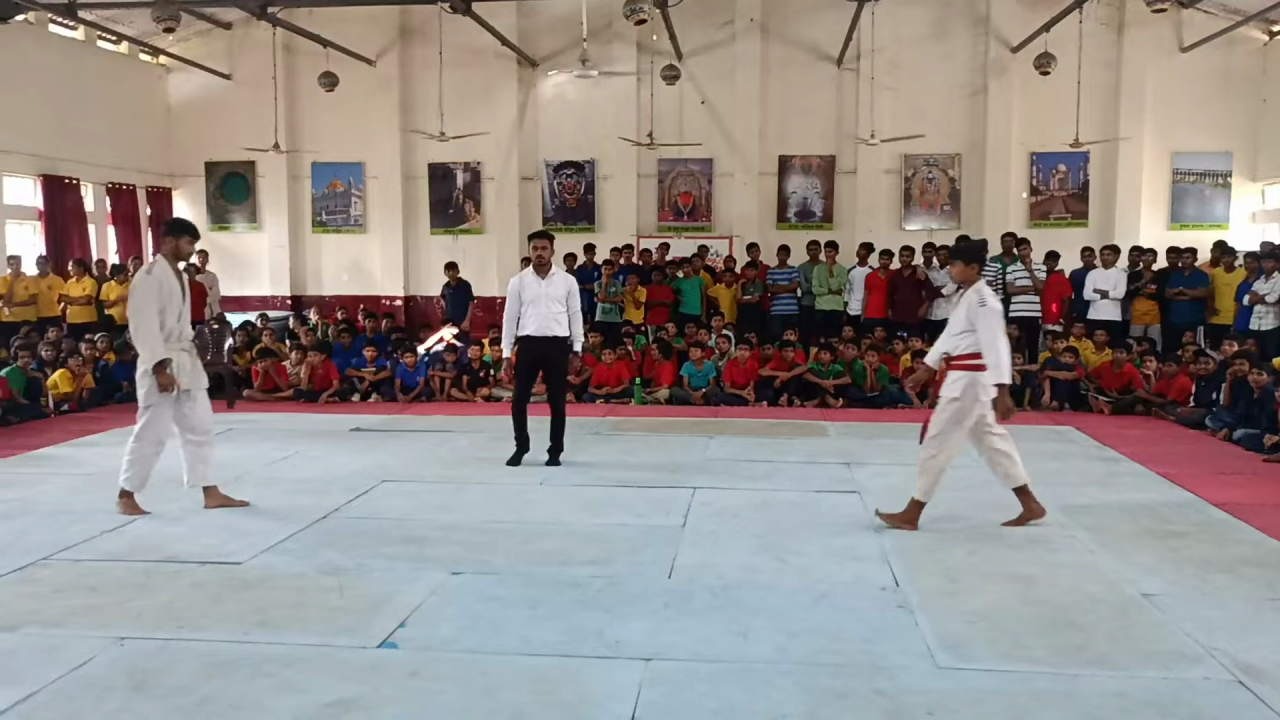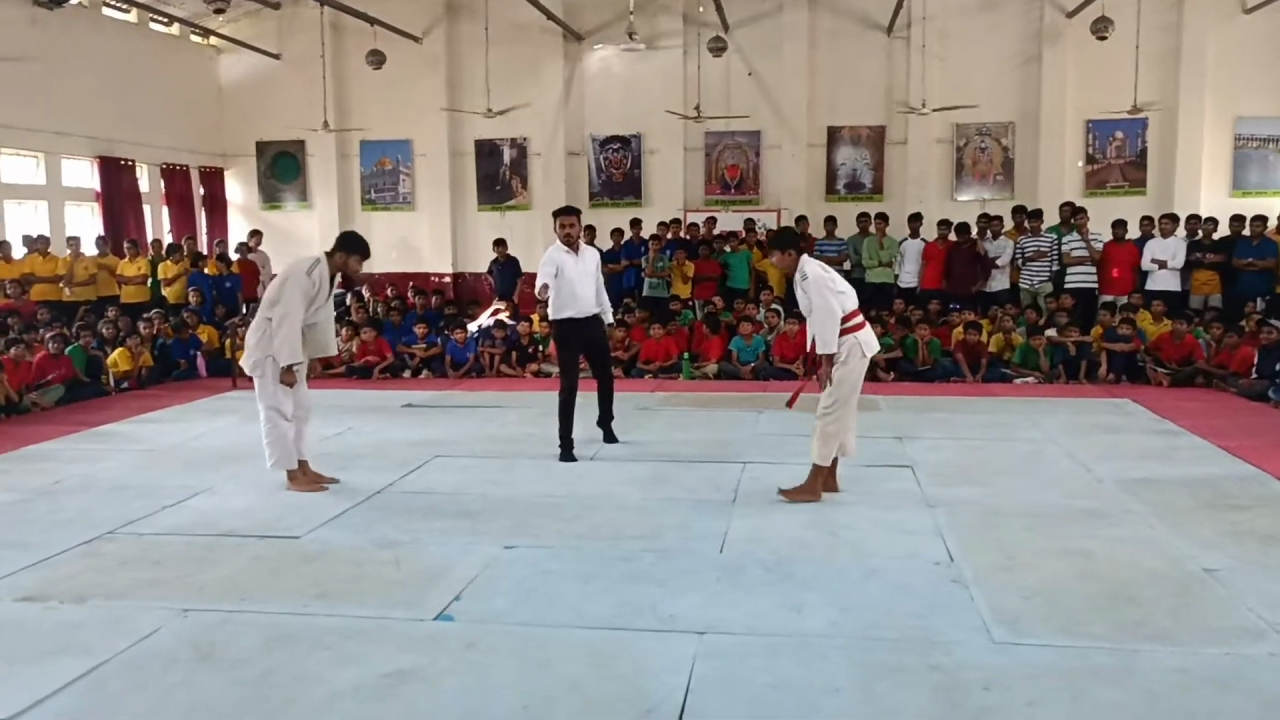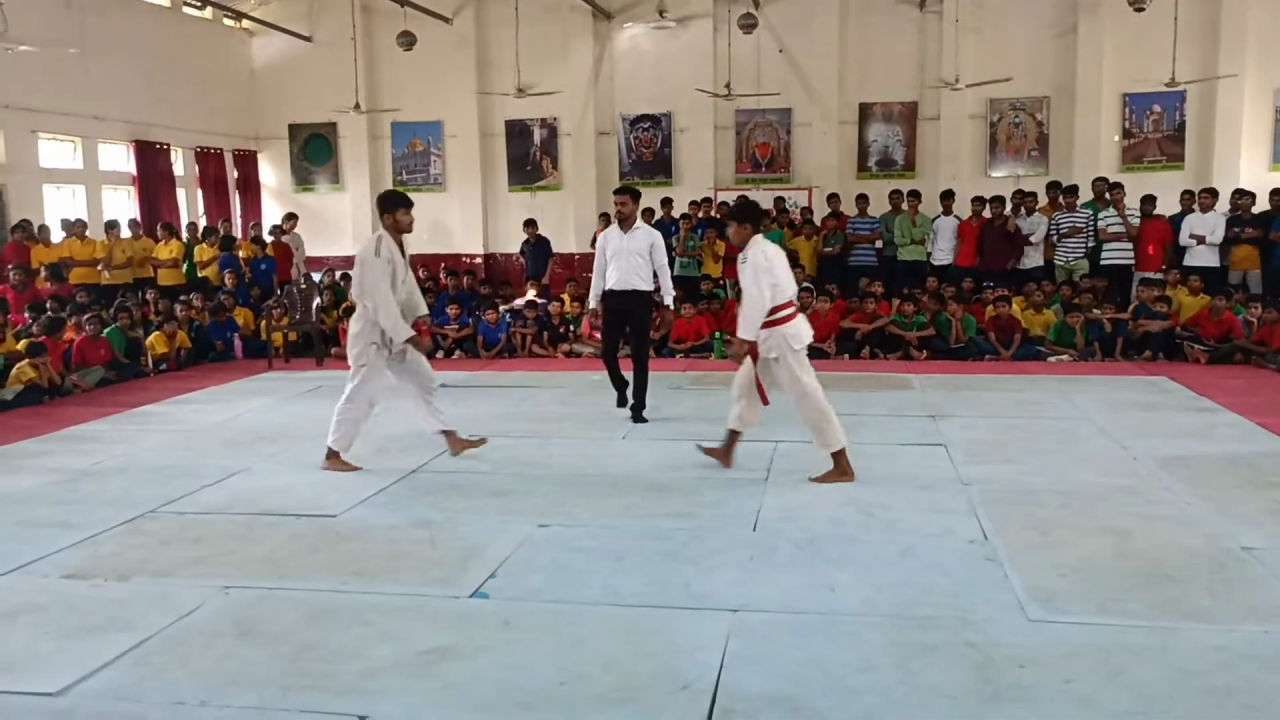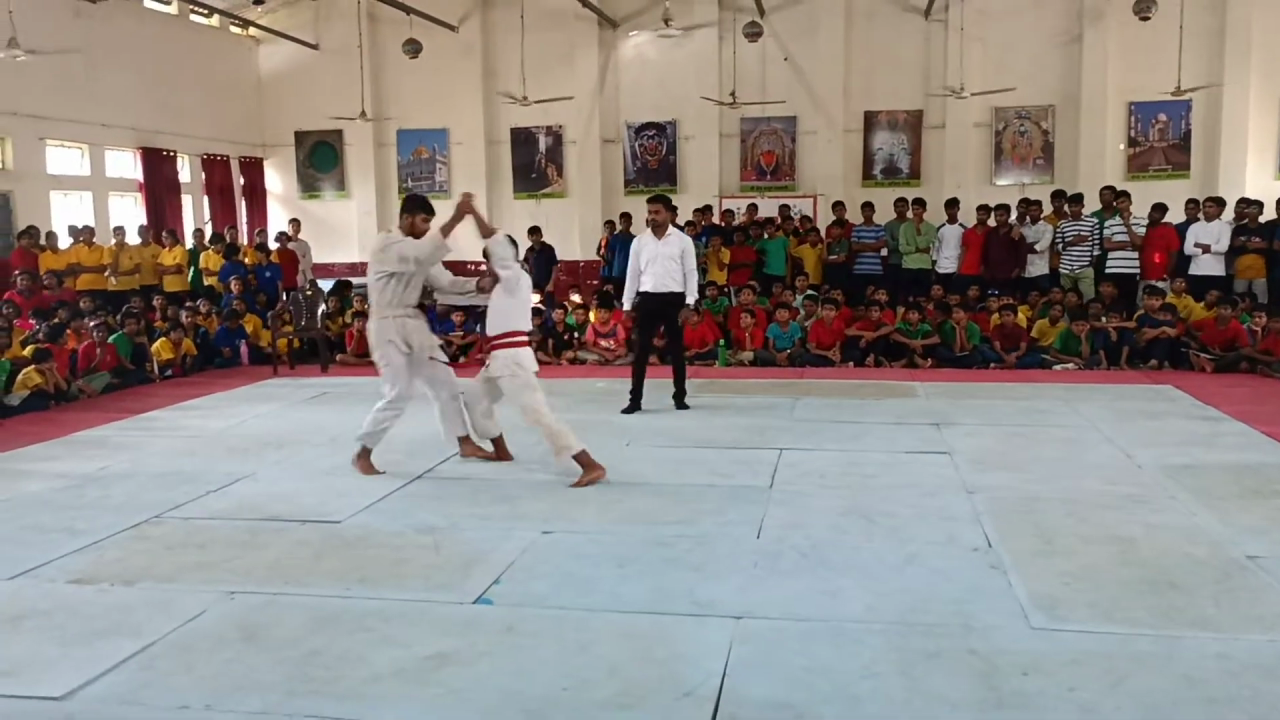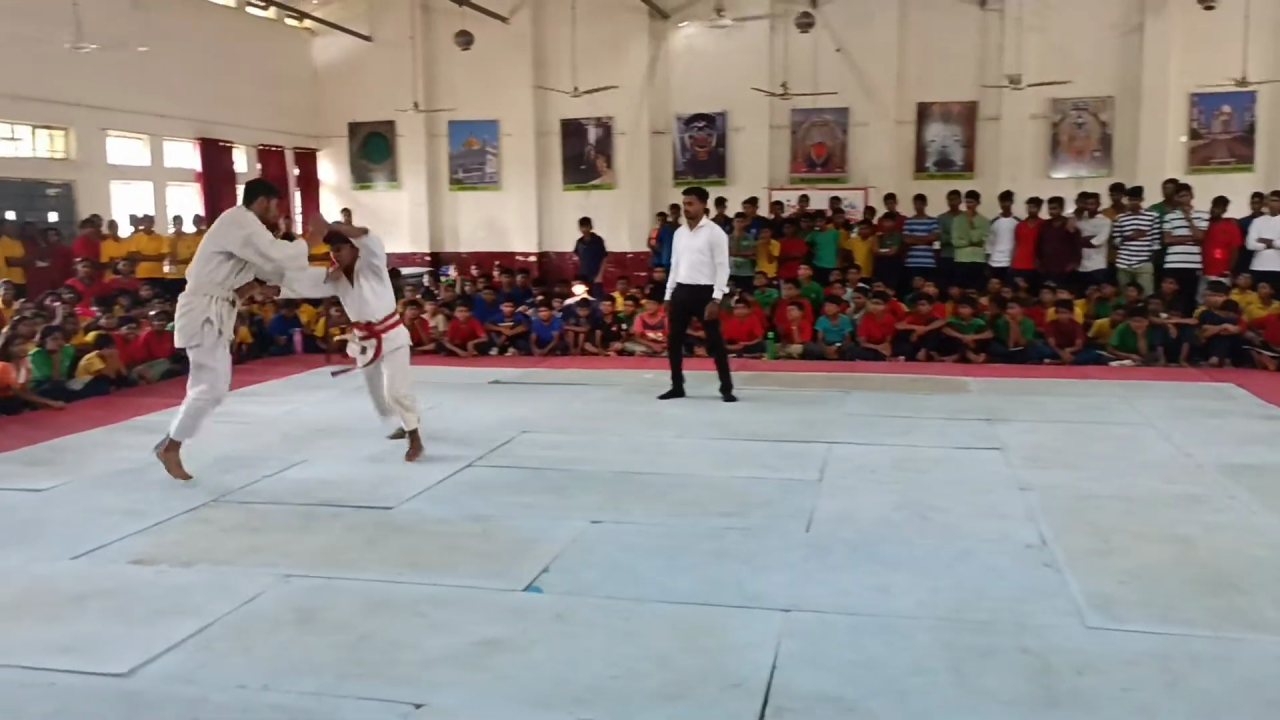
dt=1s
person 1, frame 1
left shoulder: (179, 275)
right shoulder: (149, 276)
right elbow: (144, 327)
right wrist: (160, 368)
left hip: (185, 361)
right hip: (161, 365)
left knee: (200, 428)
right knee: (151, 434)
left ankle: (211, 494)
right ankle: (126, 495)
person 1, frame 2
left shoulder: (328, 275)
right shoulder: (304, 274)
left elbow: (321, 318)
right elbow: (287, 321)
left wrist: (315, 355)
right wrist: (288, 366)
left hip: (291, 341)
right hip: (270, 341)
left knee: (300, 408)
right knee: (278, 410)
left ankle: (303, 468)
right ankle: (292, 475)
person 1, frame 3
left shoulder: (398, 245)
right shoulder: (375, 253)
right elbow: (379, 303)
left wrist: (419, 316)
right wrist: (410, 338)
left hip: (395, 328)
right hip: (374, 331)
left knee: (424, 382)
right knee: (361, 394)
left ankle: (452, 440)
right ankle: (333, 455)
person 1, frame 4
left shoulder: (424, 249)
right shoulder: (387, 246)
left elbow: (445, 282)
right elbow: (422, 253)
left wrist: (479, 284)
right wrist: (455, 219)
left hip: (413, 325)
right hip: (388, 327)
left knee: (446, 384)
right knee: (397, 396)
left ankle: (465, 443)
right ankle: (363, 452)
person 1, frame 5
left shoulder: (247, 231)
right shoulder: (237, 221)
left elbow: (275, 268)
right elbow: (280, 257)
right wrist: (309, 242)
left hip: (215, 311)
right hip: (202, 311)
left knee: (213, 385)
right knee: (211, 387)
left ankle: (168, 443)
right ankle: (172, 446)
person 2, frame 1
left shoulder: (982, 300)
right shoulder: (967, 296)
left elbow: (996, 346)
right elbow: (949, 337)
left wrist: (1003, 392)
right wrist: (926, 369)
left hip: (969, 381)
right hip: (965, 377)
left knee: (938, 443)
right knee: (992, 441)
left ankle: (911, 514)
right ankle: (1030, 505)
person 2, frame 2
left shoulder: (810, 273)
right shoulder: (805, 272)
left elbow: (828, 317)
right elbow: (817, 318)
left wrist: (826, 362)
right wrist: (820, 357)
left hip: (851, 343)
right hip: (845, 342)
left knee: (831, 411)
right knee: (837, 411)
left ankle: (814, 483)
right ankle: (829, 478)
person 2, frame 3
left shoulder: (752, 256)
right shoulder: (768, 249)
left elbow: (757, 302)
left wrist: (741, 341)
left hip: (779, 333)
right hip: (782, 328)
left knee: (806, 396)
right knee: (744, 384)
left ankle: (842, 466)
right ankle: (727, 450)
person 2, frame 4
left shoulder: (516, 278)
right shoulder: (509, 285)
left elbow: (501, 252)
left wrist: (475, 214)
left hip: (512, 358)
right hip: (504, 358)
left knee: (537, 414)
right knee: (478, 401)
left ankle: (592, 466)
right ankle: (501, 451)
person 2, frame 5
left shoulder: (371, 262)
right shoulder: (333, 277)
left elbow: (370, 240)
right elbow: (298, 282)
left wrist: (332, 227)
left hip: (391, 338)
right hip: (365, 342)
left knee: (396, 390)
right knee: (381, 395)
left ankle: (414, 438)
right ankle: (410, 422)
person 3, frame 1
left shoulder: (567, 281)
right shoulder: (519, 281)
left elbow: (575, 315)
right elbow: (510, 317)
left wrist: (577, 348)
right wrist: (507, 351)
left hip: (556, 344)
right hip: (528, 344)
left knee: (557, 402)
right knee: (519, 399)
left ankle: (555, 452)
right ankle: (521, 446)
person 3, frame 2
left shoulder: (593, 255)
right shoulder: (552, 256)
right elbow: (544, 280)
left wrist: (608, 320)
right wrist: (543, 290)
left hip: (592, 323)
right hip: (566, 326)
left knee: (606, 376)
right knee: (569, 386)
left ankle: (605, 423)
right ankle: (566, 445)
person 3, frame 3
left shoulder: (651, 235)
right shoulder: (606, 236)
left elbow: (662, 269)
right elbow: (599, 271)
left wrist: (667, 303)
right wrist: (593, 302)
left hip: (639, 298)
right hip: (612, 298)
left knee: (640, 355)
right knee: (608, 352)
left ankle: (638, 408)
right ankle: (621, 389)
person 3, frame 4
left shoulder: (683, 240)
right shoulder: (639, 241)
left elbow: (691, 273)
right elbow: (633, 274)
left wrist: (689, 304)
right wrist: (627, 305)
left hip: (673, 299)
right hip: (647, 299)
left knee: (676, 349)
right knee: (641, 349)
left ankle: (679, 396)
right ankle: (635, 400)
person 3, frame 5
left shoulder: (715, 233)
right shoulder: (680, 233)
left elbow: (722, 267)
left wrist: (716, 299)
right wrist: (669, 295)
left hip: (704, 291)
right hip: (682, 290)
left knee: (714, 341)
right knee: (674, 339)
left ankle: (726, 387)
right ankle: (677, 386)
